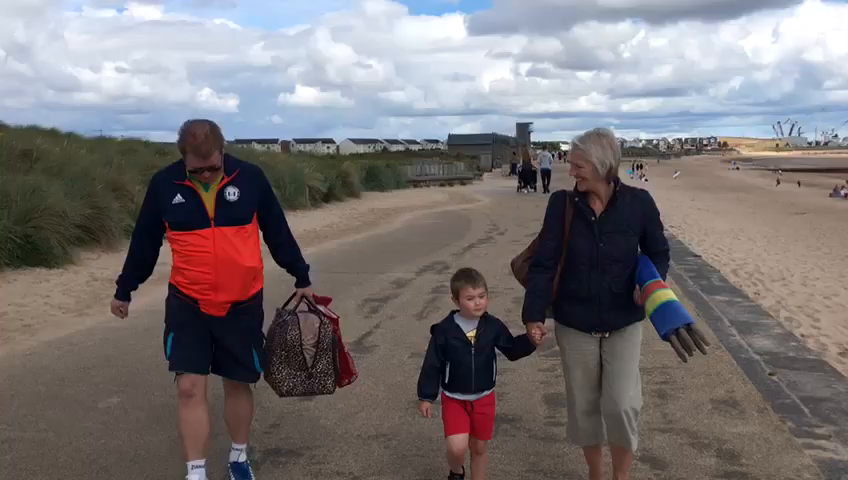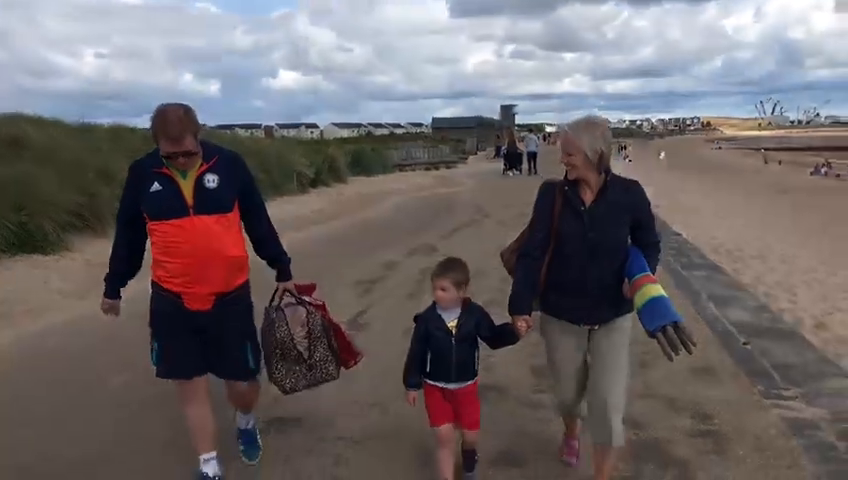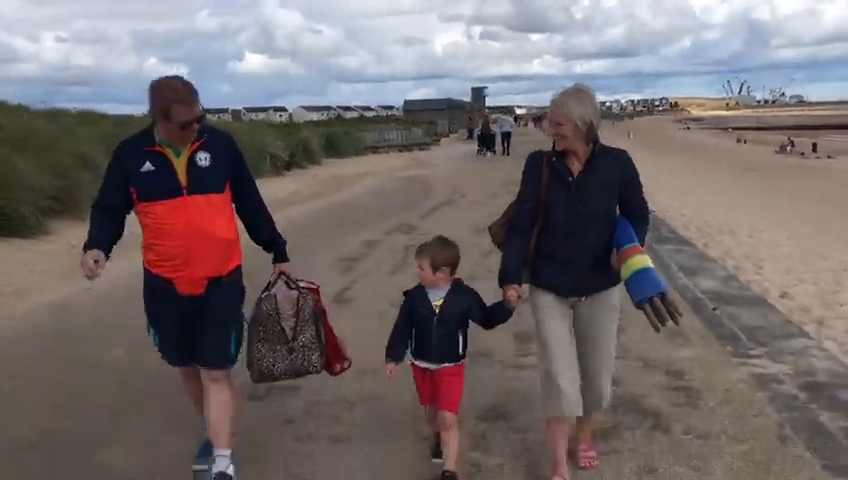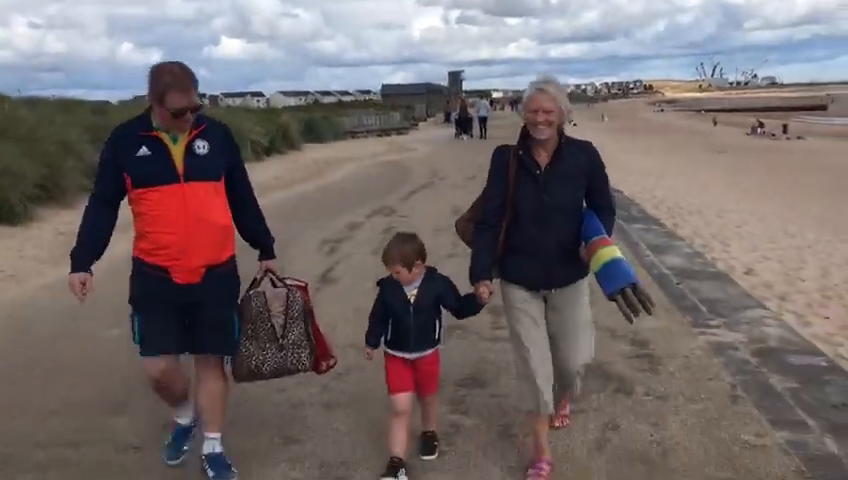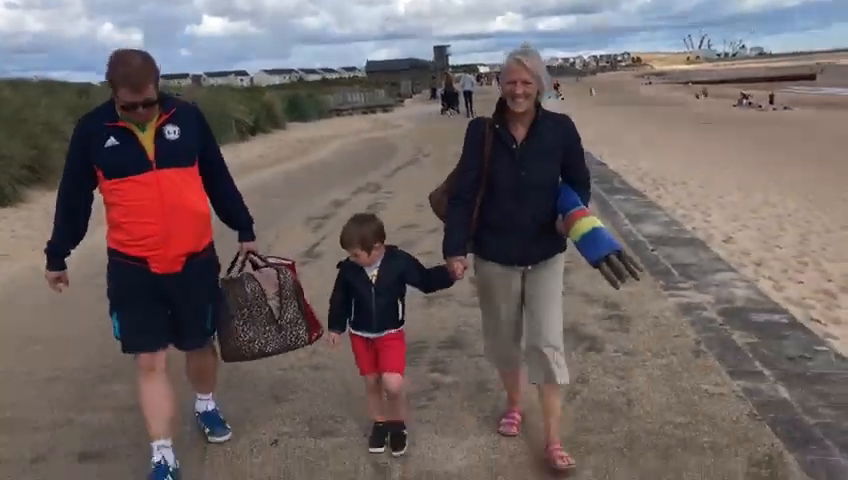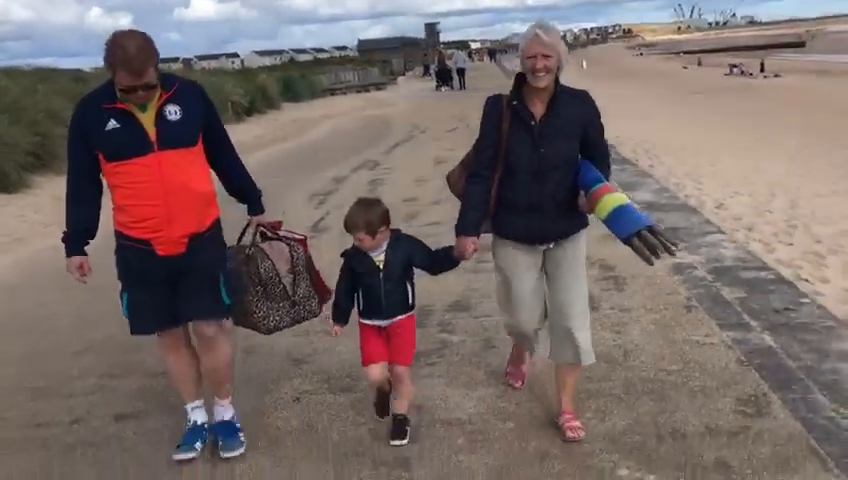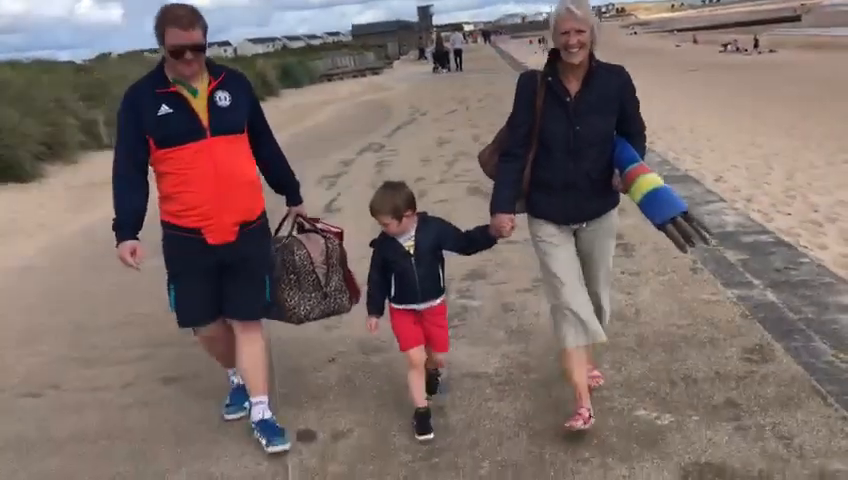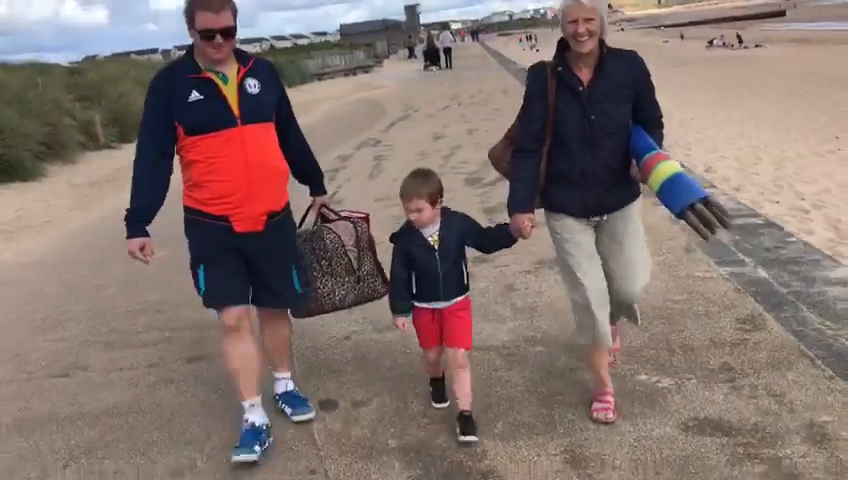
dt=0.3s
person 1, frame 1
left shoulder: (250, 178)
right shoulder: (164, 184)
left elbow: (277, 231)
right elbow: (145, 240)
left wrist: (301, 277)
right wrist: (125, 289)
left hip: (243, 303)
right hip: (187, 303)
left knee: (238, 384)
right knee: (190, 387)
person 1, frame 2
left shoulder: (230, 165)
right shoulder: (142, 174)
left elbow: (258, 223)
right elbow: (129, 236)
left wrist: (282, 270)
right wrist: (114, 287)
left hip: (229, 296)
right hip: (172, 301)
left knee: (243, 382)
right knee: (190, 387)
left ankle: (246, 420)
person 1, frame 3
left shoulder: (221, 146)
right shoulder: (131, 155)
left elbow: (250, 204)
right elbow: (109, 209)
left wrist: (277, 252)
right wrist: (96, 246)
left hip: (221, 282)
right hip: (165, 286)
left knee: (216, 374)
right knee: (188, 368)
right ankle: (213, 434)
person 1, frame 4
left shoulder: (217, 136)
right shoulder: (125, 142)
left elbow: (242, 199)
right elbow: (103, 204)
left wrist: (265, 249)
right wrist: (83, 260)
left hip: (215, 272)
right hip: (154, 274)
left knee: (209, 361)
right knee: (159, 368)
right ankle: (184, 414)
person 1, frame 5
left shoulder: (187, 117)
right shoulder: (91, 131)
left elbow: (217, 179)
right elbow: (73, 198)
left wrist: (244, 230)
right wrist: (57, 256)
left hip: (195, 260)
right hip: (131, 268)
left knee: (200, 346)
right knee: (149, 361)
left ankle: (205, 404)
person 1, frame 6
left shoulder: (189, 96)
right shoulder: (91, 114)
left elbow: (222, 155)
right elbow: (82, 183)
left wrist: (254, 204)
right wrist: (76, 244)
left hip: (201, 239)
right hip: (140, 249)
left knee: (211, 331)
right knee: (170, 335)
left ankle: (225, 413)
right ankle: (198, 418)
person 1, frame 7
left shoulder: (234, 84)
right shoulder: (141, 99)
left elbow: (265, 146)
right elbow: (129, 170)
left wrist: (292, 196)
right wrist: (127, 231)
left hip: (249, 230)
right hip: (186, 238)
left knee: (247, 322)
right knee: (208, 328)
left ankle: (260, 413)
right ankle: (238, 375)
person 1, frame 8
left shoulder: (263, 73)
right shoulder: (169, 85)
left elbow: (290, 136)
right elbow: (152, 159)
left wrist: (316, 185)
right wrist: (138, 223)
left hip: (273, 219)
right hip: (211, 226)
left knee: (275, 309)
right knee: (232, 320)
left ankle: (284, 385)
right ankle: (254, 421)
person 2, frame 1
left shoulder: (639, 203)
right shoulder: (562, 205)
left elbow: (658, 253)
right elbow: (543, 263)
right wrist: (533, 314)
left hip: (624, 324)
right hip: (574, 324)
left knee: (623, 406)
right knee: (583, 406)
person 2, frame 2
left shoulder: (629, 194)
right shoulder: (551, 195)
left elbow: (649, 245)
right elbow: (531, 254)
right wrist: (520, 306)
left hip: (613, 315)
right hip: (561, 314)
left knee: (608, 402)
right knee: (568, 391)
right ankle: (570, 431)
person 2, frame 3
left shoulder: (617, 163)
right shoulder: (539, 165)
left elbow: (638, 216)
right elbow: (520, 224)
right wrist: (510, 277)
left hip: (600, 287)
right hip: (549, 287)
left knee: (595, 369)
right knee: (558, 373)
left ankle: (584, 435)
person 2, frame 4
left shoulder: (584, 156)
right shoulder: (506, 159)
left elbow: (603, 208)
right elbow: (489, 219)
right wrist: (481, 273)
left hip: (569, 278)
right hip: (519, 280)
left knee: (572, 357)
right knee: (533, 365)
left ankle: (562, 397)
person 2, frame 5
left shoulder: (560, 129)
right shoulder: (481, 132)
left elbow: (579, 183)
right elbow: (463, 193)
left wrist: (572, 216)
right wrist: (454, 248)
left hip: (545, 254)
right hip: (494, 255)
left knee: (547, 341)
right knee: (504, 335)
left ankle: (553, 440)
right ankle: (514, 403)
person 2, frame 6
left shoulder: (580, 105)
right shoulder: (499, 109)
left elbow: (598, 159)
right elbow: (481, 171)
right wrist: (468, 229)
left hip: (567, 232)
right hip: (513, 234)
left knee: (571, 320)
right knee: (523, 317)
left ankle: (566, 407)
right ankle: (520, 352)
person 2, frame 7
left shoulder: (615, 81)
right shoulder: (533, 86)
left elbow: (634, 136)
right elbow: (514, 149)
right wrist: (502, 206)
left hip: (599, 210)
right hip: (547, 215)
left knee: (594, 294)
right knee: (568, 302)
left ankle: (583, 359)
right ankle: (582, 403)
person 2, frame 8
left shoulder: (629, 67)
right shoulder: (543, 77)
left elbow: (651, 124)
right elbow: (527, 145)
right wrist: (520, 205)
left hip: (620, 201)
right hip: (566, 208)
left knee: (629, 285)
right knee: (588, 296)
left ankle: (608, 325)
right ankle: (603, 385)
person 3, frame 1
left shoulder: (493, 326)
left elbow: (512, 350)
right elbow: (432, 365)
right wrist: (426, 397)
left hip: (484, 398)
right hip: (454, 399)
left knee: (479, 447)
right knee: (457, 447)
person 3, frame 2
left shoulder: (475, 314)
right shoulder: (426, 320)
left elbow: (494, 338)
right elbow: (416, 354)
left wrist: (514, 330)
right wrist: (412, 385)
left hip: (466, 387)
right hip: (435, 387)
left knee: (470, 434)
right knee: (444, 437)
left ankle: (469, 449)
person 3, frame 3
left shoulder: (464, 296)
right shoulder: (415, 297)
left elbow: (486, 318)
right elbow: (402, 328)
left wrist: (506, 305)
right wrist: (393, 357)
left hip: (451, 367)
right hip: (421, 366)
left knee: (448, 418)
right knee: (431, 411)
right ankle: (440, 436)
person 3, frame 4
left shoulder: (438, 284)
right shoulder: (388, 288)
left elbow: (459, 308)
right elbow: (378, 317)
left wrist: (479, 297)
right wrist: (372, 343)
left hip: (427, 355)
right hip: (396, 356)
left knee: (428, 400)
right knee: (400, 408)
left ankle: (429, 433)
person 3, frame 5
left shoulder: (399, 262)
right shoulder: (348, 270)
left elbow: (426, 281)
right elbow: (339, 301)
left wrist: (449, 273)
right wrist: (335, 327)
left hip: (391, 334)
right hip: (361, 336)
left knee: (393, 383)
right knee: (373, 384)
left ankle: (397, 423)
right ankle: (379, 425)
person 3, frame 6
left shoulder: (405, 246)
right shoulder: (354, 257)
left elbow: (433, 263)
right elbow: (345, 289)
left wrist: (456, 253)
right wrist: (339, 319)
left hip: (402, 320)
right hip: (370, 324)
left knee: (400, 372)
right knee: (376, 376)
left ankle: (400, 417)
right ankle: (384, 390)
person 3, frame 7
left shoulder: (435, 229)
right shoulder: (383, 245)
left elbow: (465, 243)
right elbow: (377, 280)
left wrist: (492, 232)
right wrist: (374, 311)
left hip: (434, 305)
right hip: (402, 310)
left knee: (438, 356)
right knee: (414, 360)
left ankle: (432, 370)
right ankle: (421, 411)
person 3, frame 8
left shoulder: (458, 223)
right shoulder: (405, 238)
left elbow: (486, 241)
right elbow: (399, 276)
left wrist: (512, 230)
right wrist: (400, 310)
left hip: (457, 303)
right hip: (424, 308)
left knee: (459, 359)
right knee: (432, 355)
left ankle: (465, 414)
right ankle: (436, 380)
